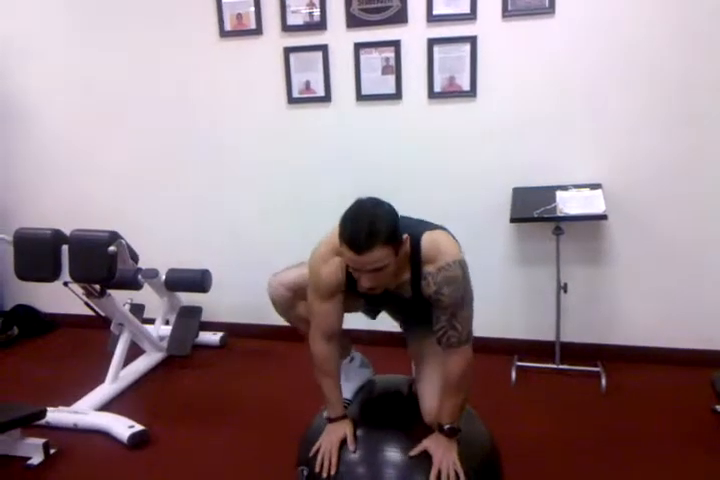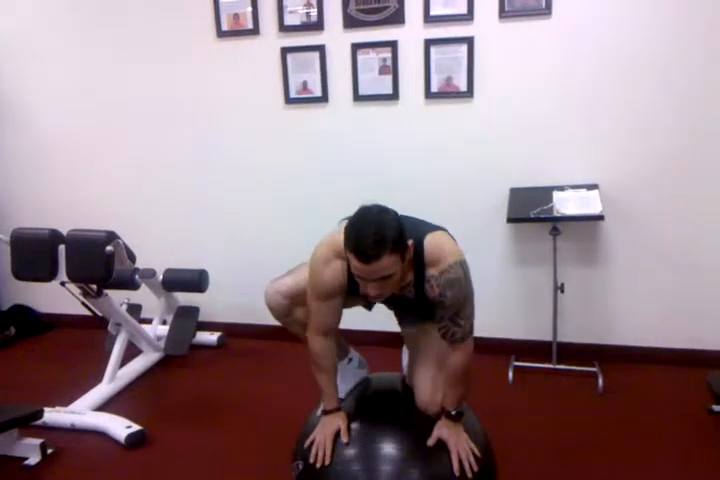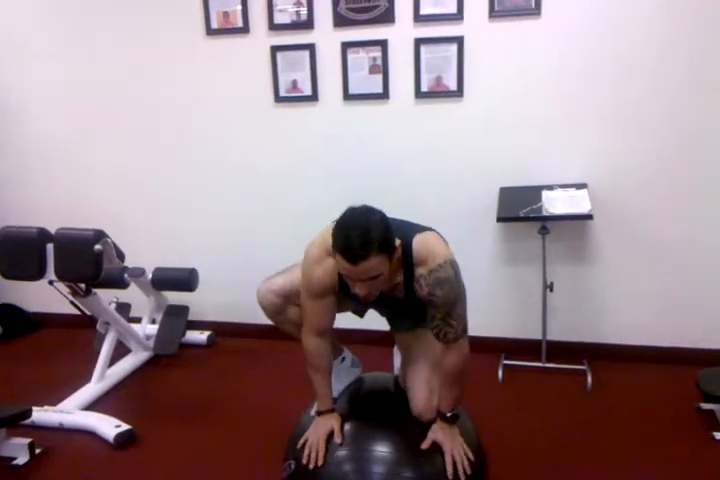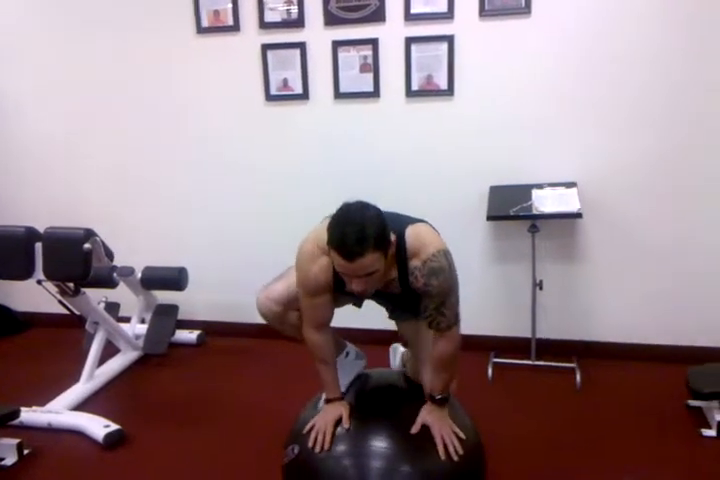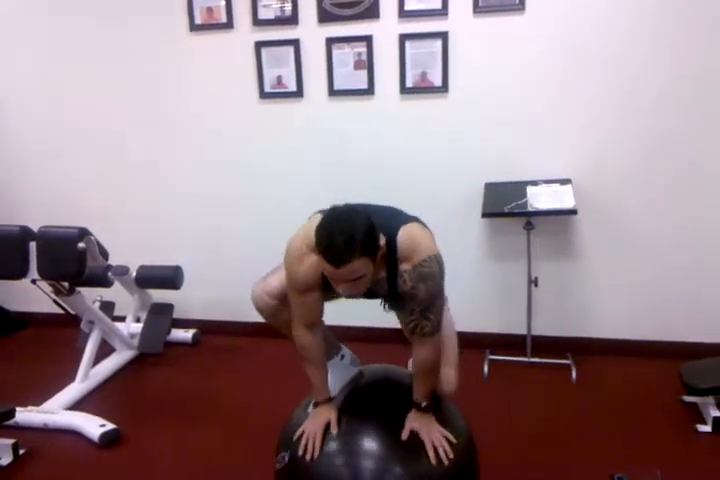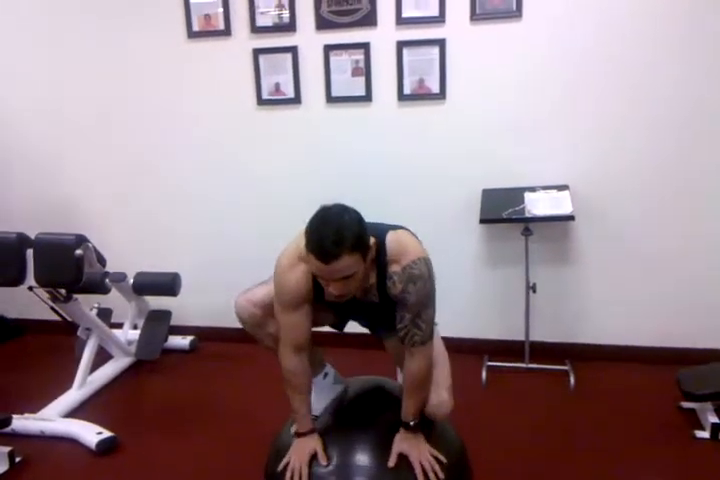
dt=0.5s
person 1, frame 1
left shoulder: (442, 263)
right shoulder: (328, 257)
left elbow: (458, 353)
right elbow: (324, 338)
left wrist: (446, 433)
right wrist: (336, 418)
left hip: (422, 307)
left knee: (435, 414)
right knee: (280, 288)
left ankle: (424, 373)
right ankle: (352, 365)
person 1, frame 2
left shoulder: (444, 265)
right shoulder: (329, 257)
left elbow: (460, 346)
right elbow: (321, 334)
left wrist: (451, 418)
right wrist: (331, 409)
left hip: (422, 302)
left knee: (431, 403)
right knee: (278, 296)
left ankle: (414, 361)
right ankle: (348, 364)
person 1, frame 3
left shoulder: (434, 265)
right shoulder: (320, 257)
left elbow: (455, 345)
right elbow: (316, 334)
left wrist: (447, 420)
right wrist: (325, 411)
left hip: (415, 305)
left knee: (426, 410)
right knee: (270, 295)
left ankle: (407, 366)
right ankle: (342, 364)
person 1, frame 4
left shoulder: (428, 257)
right shoulder: (314, 253)
left elbow: (445, 335)
right elbow: (316, 328)
left wrist: (438, 403)
right wrist: (333, 398)
left hip: (410, 294)
left knee: (440, 385)
right knee: (269, 304)
left ankle: (406, 362)
right ankle: (345, 358)
person 1, frame 5
left shoulder: (418, 257)
right shoulder: (303, 250)
left elbow: (427, 341)
right elbow: (305, 328)
left wrist: (421, 410)
right wrist: (322, 402)
left hip: (403, 274)
left knee: (446, 383)
right knee: (264, 297)
left ankle: (422, 374)
right ankle: (339, 361)
person 1, frame 6
left shoulder: (408, 263)
right shoulder: (292, 265)
left elbow: (418, 352)
right elbow: (293, 351)
left wrist: (409, 429)
right wrist: (304, 431)
left hip: (395, 310)
right hip: (329, 307)
left knee: (439, 405)
right knee: (248, 307)
left ankle: (409, 381)
right ankle: (324, 380)
